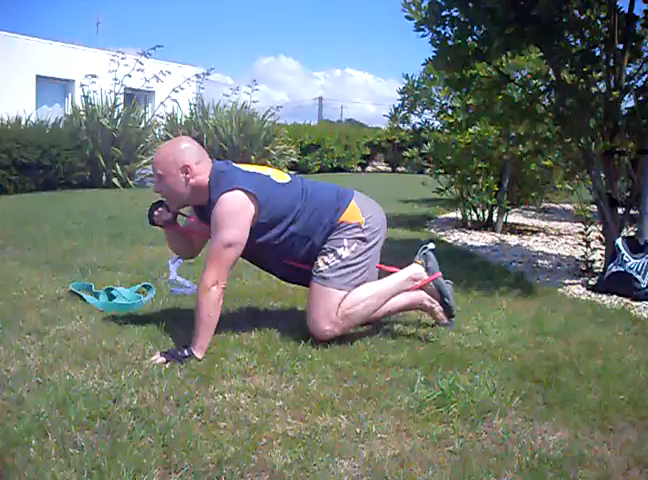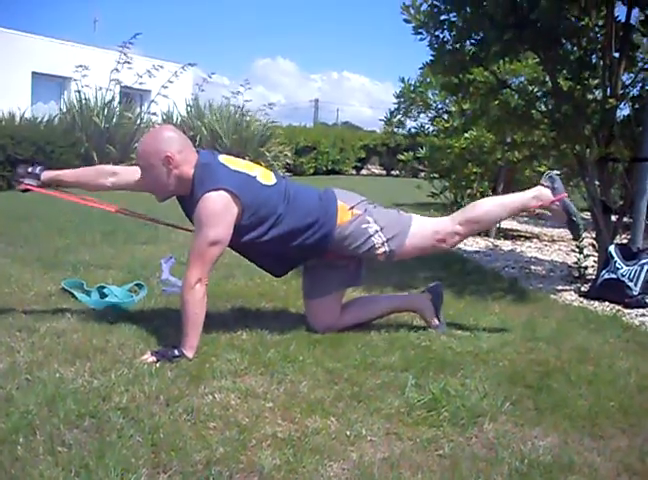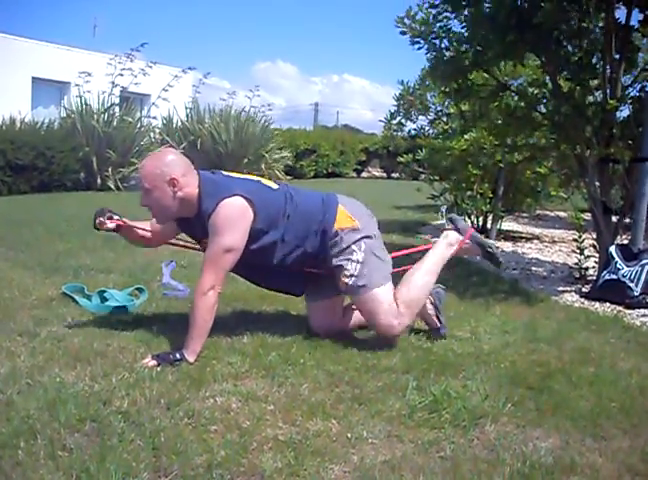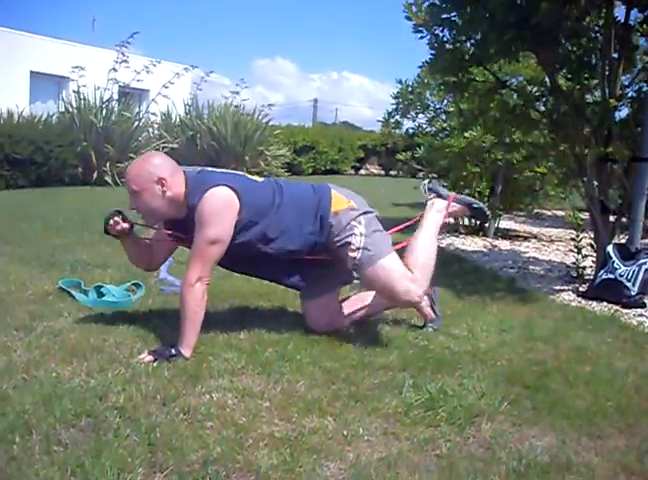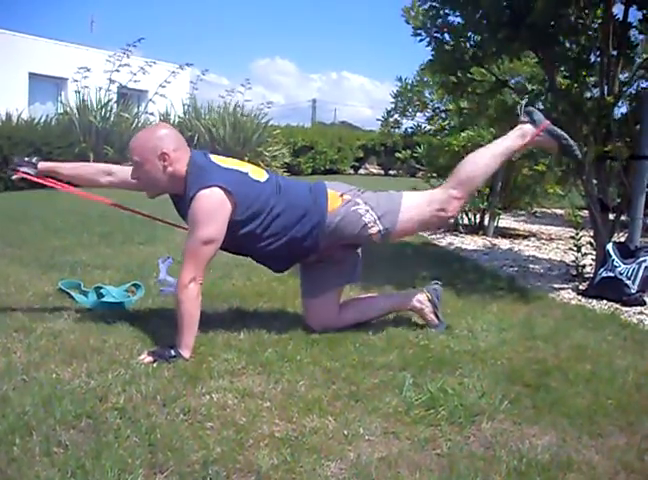
dt=1s
person 1, frame 1
left shoulder: (231, 200)
right shoulder: (209, 192)
left elbow: (213, 283)
right elbow: (188, 249)
left wrist: (195, 350)
right wrist: (168, 223)
left hip: (353, 221)
right hip: (345, 220)
left knee: (324, 326)
right knee: (343, 314)
left ankle: (414, 274)
right ankle: (424, 297)
person 1, frame 2
left shoulder: (213, 198)
right shoulder: (192, 167)
left elbow: (196, 281)
right elbow: (113, 177)
left wrist: (186, 350)
right wrist: (46, 176)
left hip: (344, 224)
right hip: (328, 231)
left knee: (449, 230)
right knee: (323, 322)
left ankle: (542, 194)
right ankle: (419, 300)
person 1, frame 3
left shoulder: (227, 208)
right shoulder: (188, 200)
left elbow: (209, 288)
right elbow: (153, 235)
left wrist: (188, 353)
right wrist: (120, 225)
left hip: (344, 225)
right hip: (325, 238)
left knee: (391, 325)
right knee: (324, 324)
left ankle: (452, 240)
right ankle: (422, 303)
person 1, frame 4
left shoulder: (213, 200)
right shoulder: (175, 212)
left elbow: (196, 281)
right elbow: (147, 262)
left wrist: (183, 350)
right wrist: (125, 234)
left hip: (340, 214)
right hip: (318, 238)
left knee: (407, 289)
right knee: (320, 322)
left ankle: (437, 206)
right ankle: (420, 299)
person 1, frame 5
left shoulder: (208, 195)
right shoulder: (179, 170)
left elbow: (190, 280)
right elbow: (108, 174)
left wrist: (182, 349)
right wrist: (44, 167)
left hip: (337, 213)
right hip: (321, 234)
left knee: (444, 203)
right knee: (321, 320)
left ankle: (527, 133)
right ankle: (416, 300)
